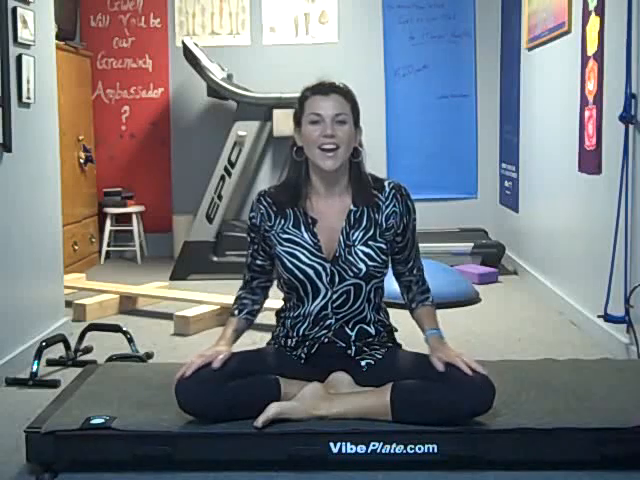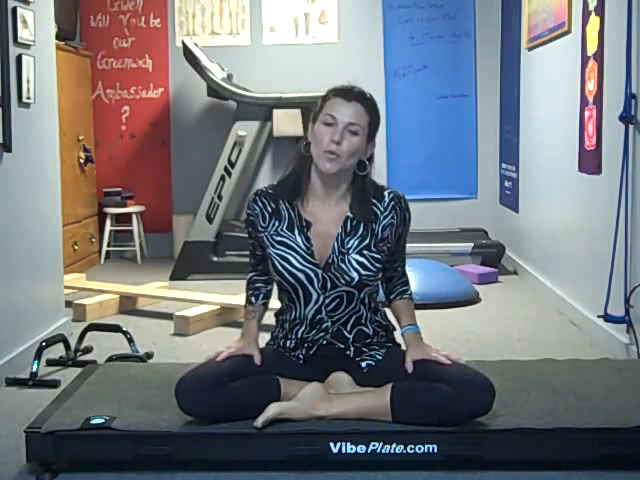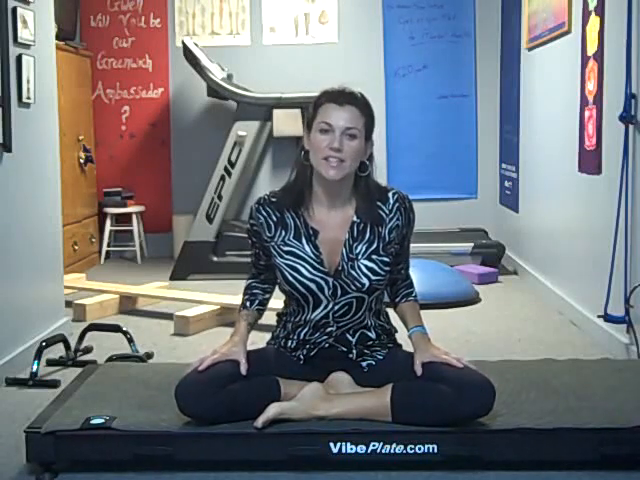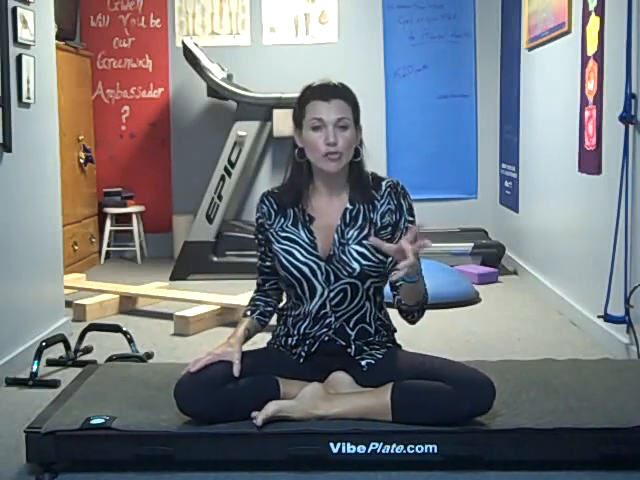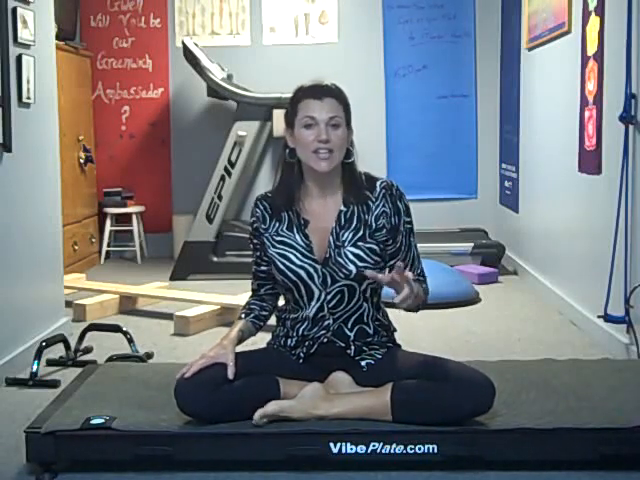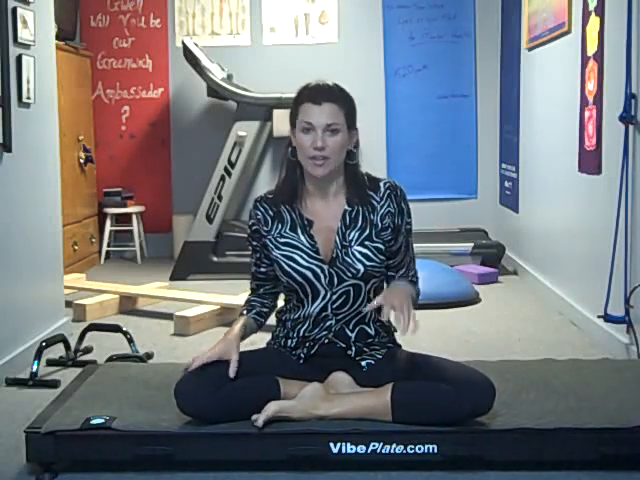
dt=0.7s
person 1, frame 1
left shoulder: (391, 201)
right shoulder: (270, 207)
left elbow: (412, 279)
right elbow: (255, 284)
left wrist: (435, 338)
right wrist: (226, 340)
left hip: (371, 355)
right hip: (293, 355)
left knee: (476, 391)
right knee: (193, 390)
left ankle: (320, 403)
right ankle: (337, 392)
person 1, frame 2
left shoulder: (388, 207)
right shoulder: (266, 205)
left wrist: (412, 336)
right wrist: (249, 334)
left hip: (369, 354)
right hip: (293, 354)
left knee: (476, 393)
right knee: (192, 392)
left ankle: (319, 404)
right ankle: (339, 390)
person 1, frame 3
left shoulder: (393, 208)
right shoulder: (269, 212)
left wrist: (420, 337)
right wrist: (239, 336)
left hip: (371, 356)
right hip: (294, 355)
left knee: (477, 394)
right knee: (192, 394)
left ankle: (319, 404)
right ankle: (336, 392)
person 1, frame 4
left shoulder: (389, 198)
right shoulder: (273, 206)
left elbow: (413, 311)
left wrist: (410, 266)
right wrist: (235, 340)
left hip: (370, 355)
right hip: (294, 354)
left knee: (477, 392)
right knee: (192, 393)
left ankle: (317, 404)
right ankle: (334, 390)
person 1, frame 5
left shoulder: (383, 198)
right shoulder: (268, 209)
left elbow: (418, 291)
right elbow: (264, 295)
left wrist: (406, 289)
right wrist: (230, 340)
left hip: (369, 355)
right hip: (294, 355)
left knee: (476, 392)
right knee: (191, 392)
left ankle: (315, 405)
right ankle: (340, 392)
person 1, frame 6
left shoulder: (386, 199)
right shoulder: (268, 210)
left elbow: (405, 279)
right elbow: (264, 292)
left wrist: (400, 291)
right wrist: (233, 335)
left hip: (370, 355)
right hip: (294, 355)
left knee: (476, 392)
right knee: (193, 392)
left ankle: (320, 405)
right ankle: (335, 390)
